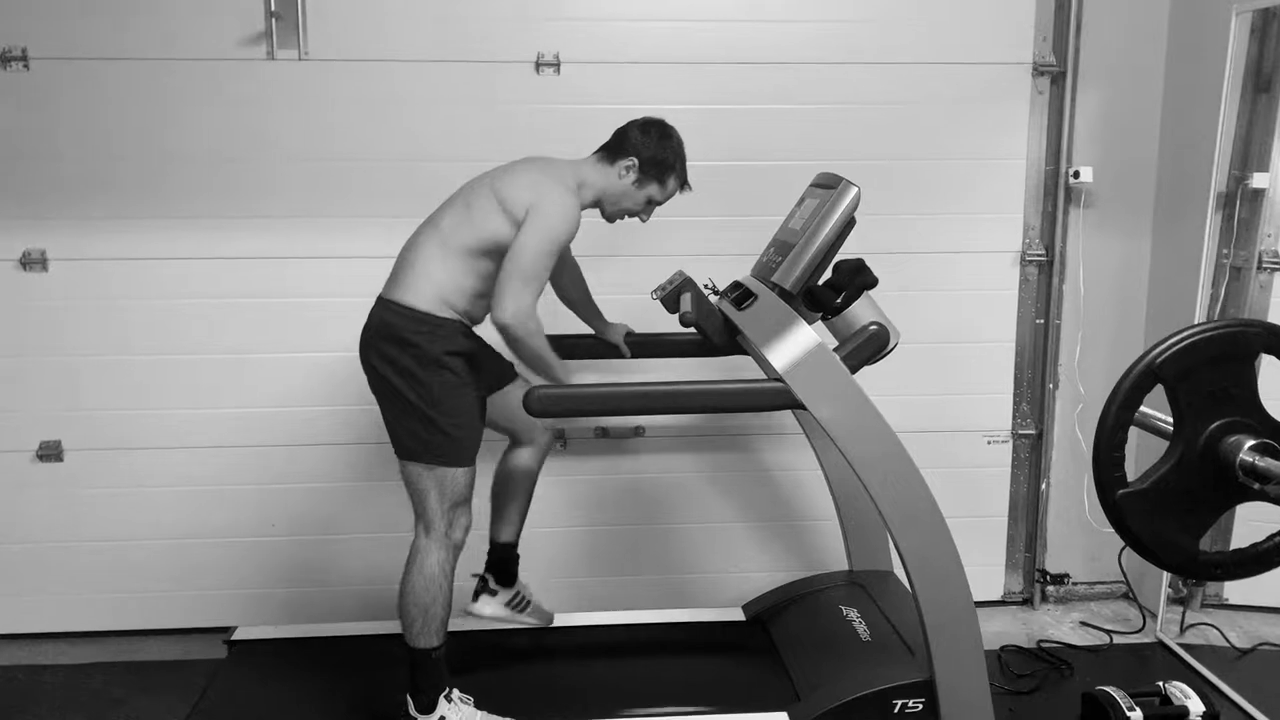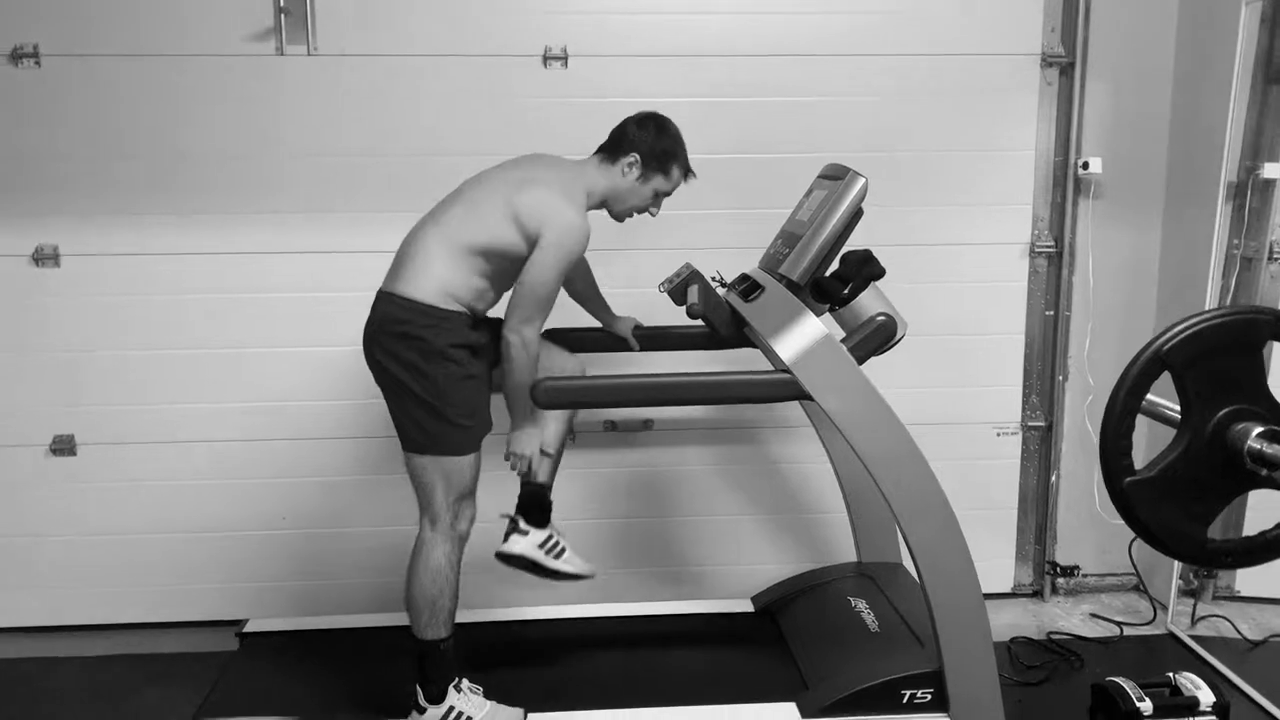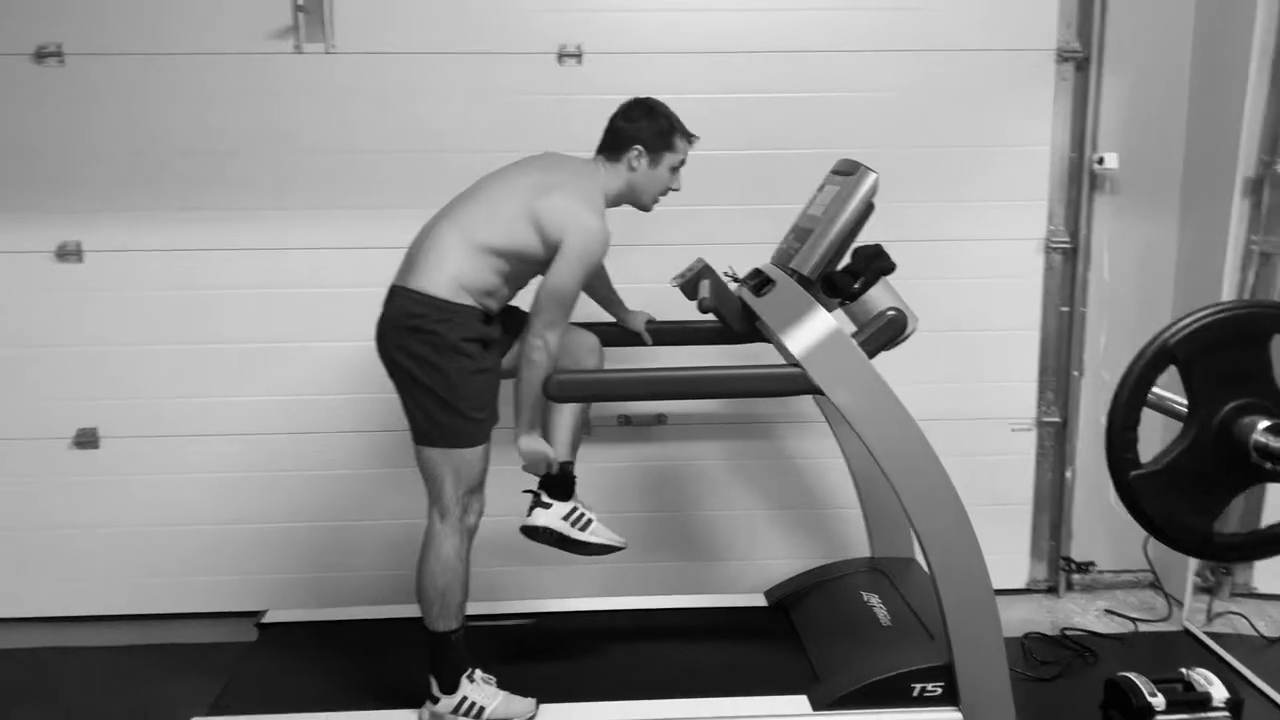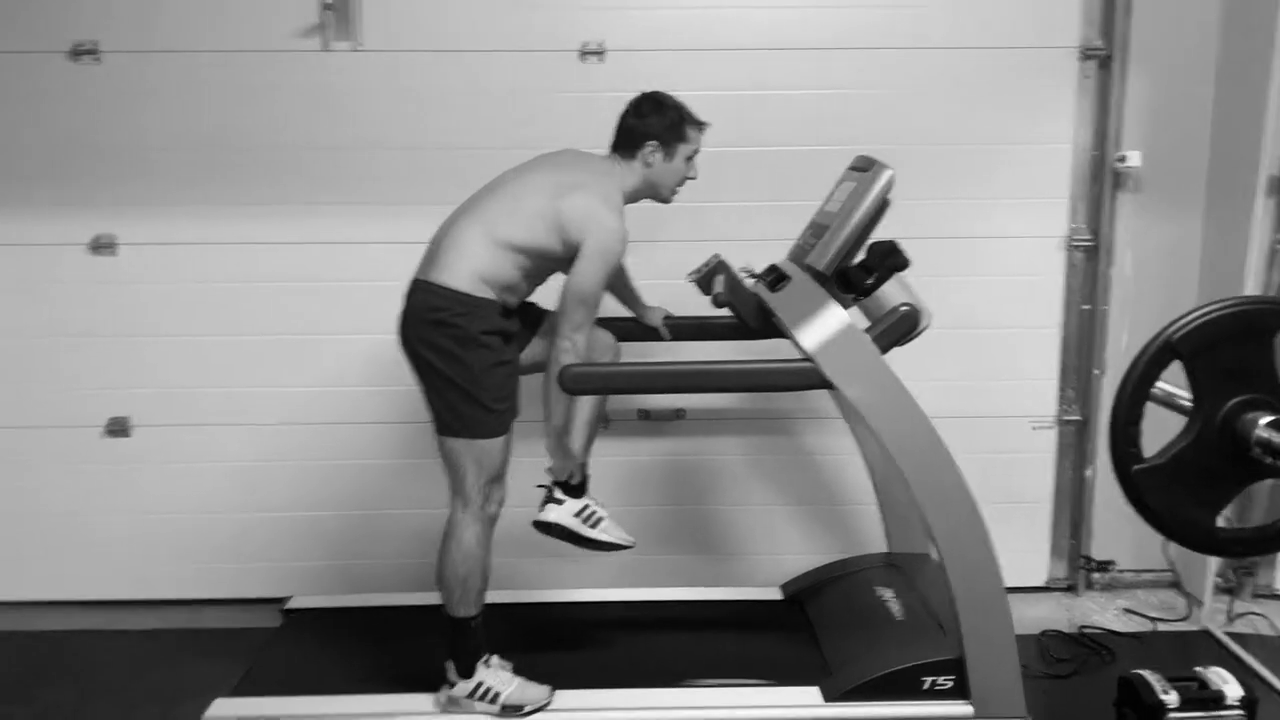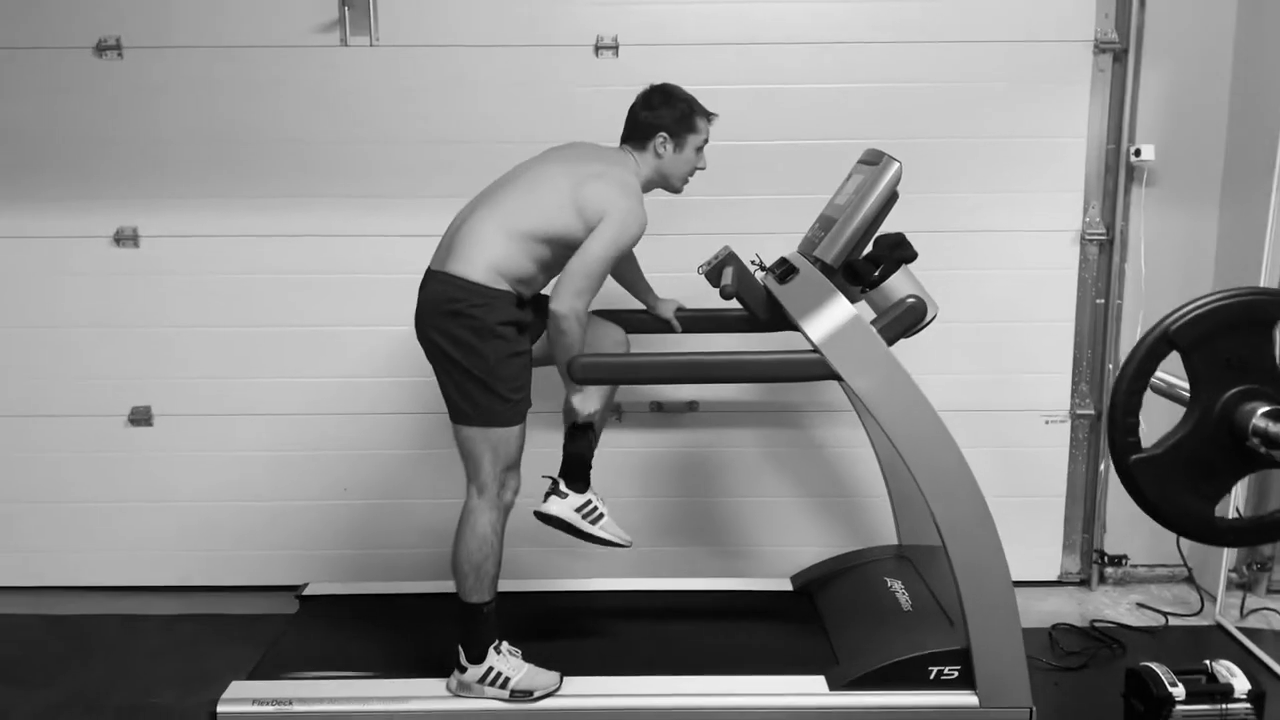
dt=0.2s
person 1, frame 1
left shoulder: (550, 184)
right shoulder: (557, 199)
left elbow: (559, 263)
right elbow: (511, 312)
left wrist: (603, 327)
right wrist: (568, 382)
left hip: (438, 333)
right hip: (414, 340)
left knee: (533, 430)
right knee: (444, 528)
left ankle: (499, 583)
person 1, frame 2
left shoulder: (554, 180)
right shoulder: (567, 213)
right elbow: (518, 331)
left wrist: (610, 319)
right wrist: (521, 426)
left hip: (435, 320)
right hip: (418, 331)
left knee: (565, 372)
right knee: (450, 520)
left ankle: (531, 527)
person 1, frame 3
left shoulder: (565, 175)
right shoulder: (587, 219)
right elbow: (540, 335)
left wrist: (624, 315)
right wrist: (527, 431)
left hip: (445, 311)
right hip: (432, 325)
left knee: (583, 349)
right knee: (459, 513)
left ankle: (555, 501)
person 1, frame 4
left shoulder: (583, 171)
right shoulder: (606, 217)
right elbow: (567, 340)
left wrist: (640, 309)
right wrist: (558, 441)
left hip: (463, 304)
right hip: (454, 318)
left knee: (601, 347)
right knee: (480, 501)
left ankle: (567, 498)
person 1, frame 5
left shoulder: (595, 162)
right shoulder: (628, 203)
right elbow: (565, 305)
left wrist: (653, 302)
right wrist: (577, 392)
left hip: (471, 295)
right hip: (469, 309)
left knee: (609, 341)
right knee: (495, 489)
left ankle: (570, 490)
right ankle: (476, 660)
